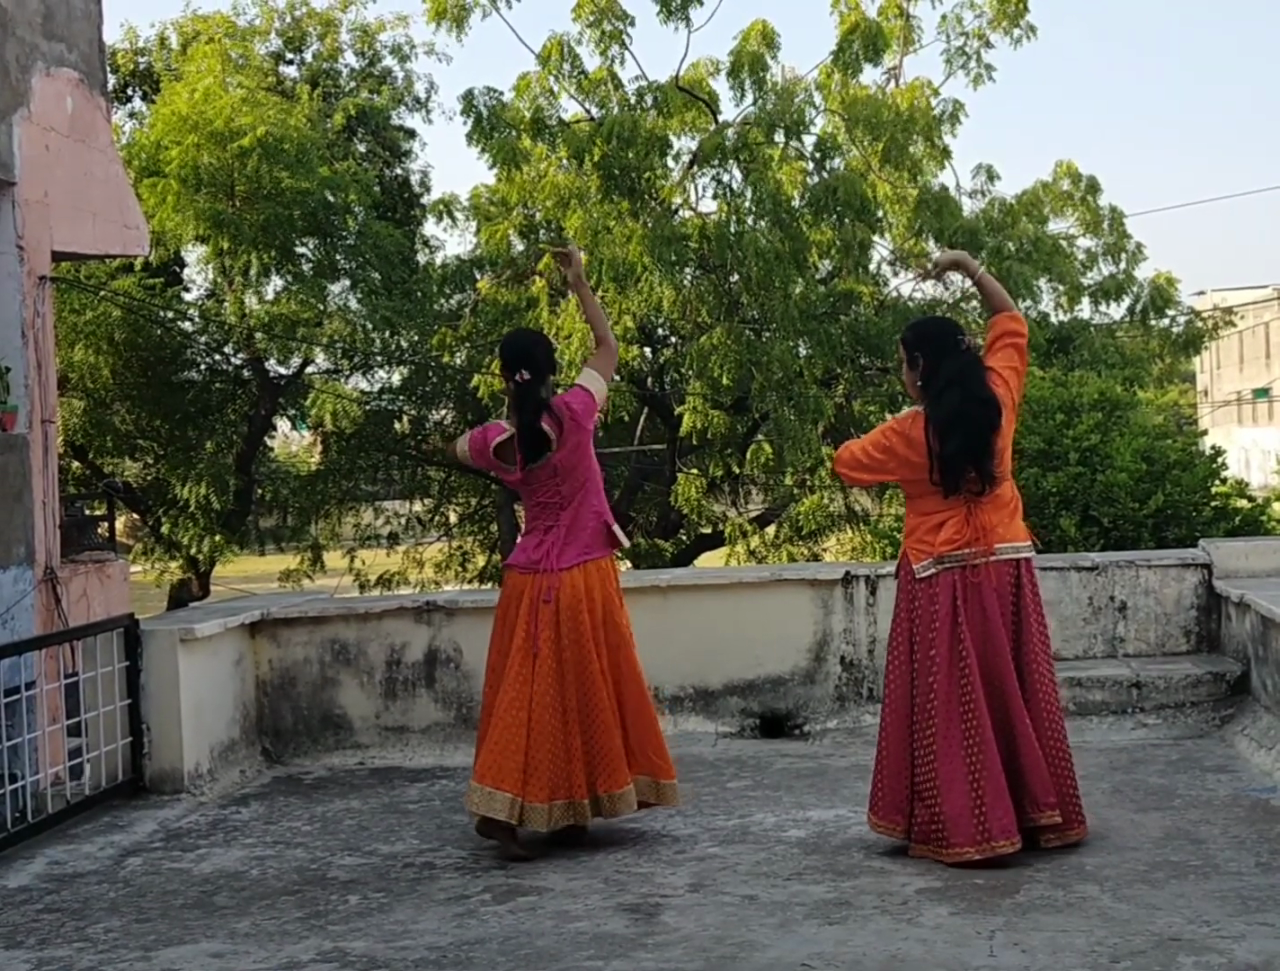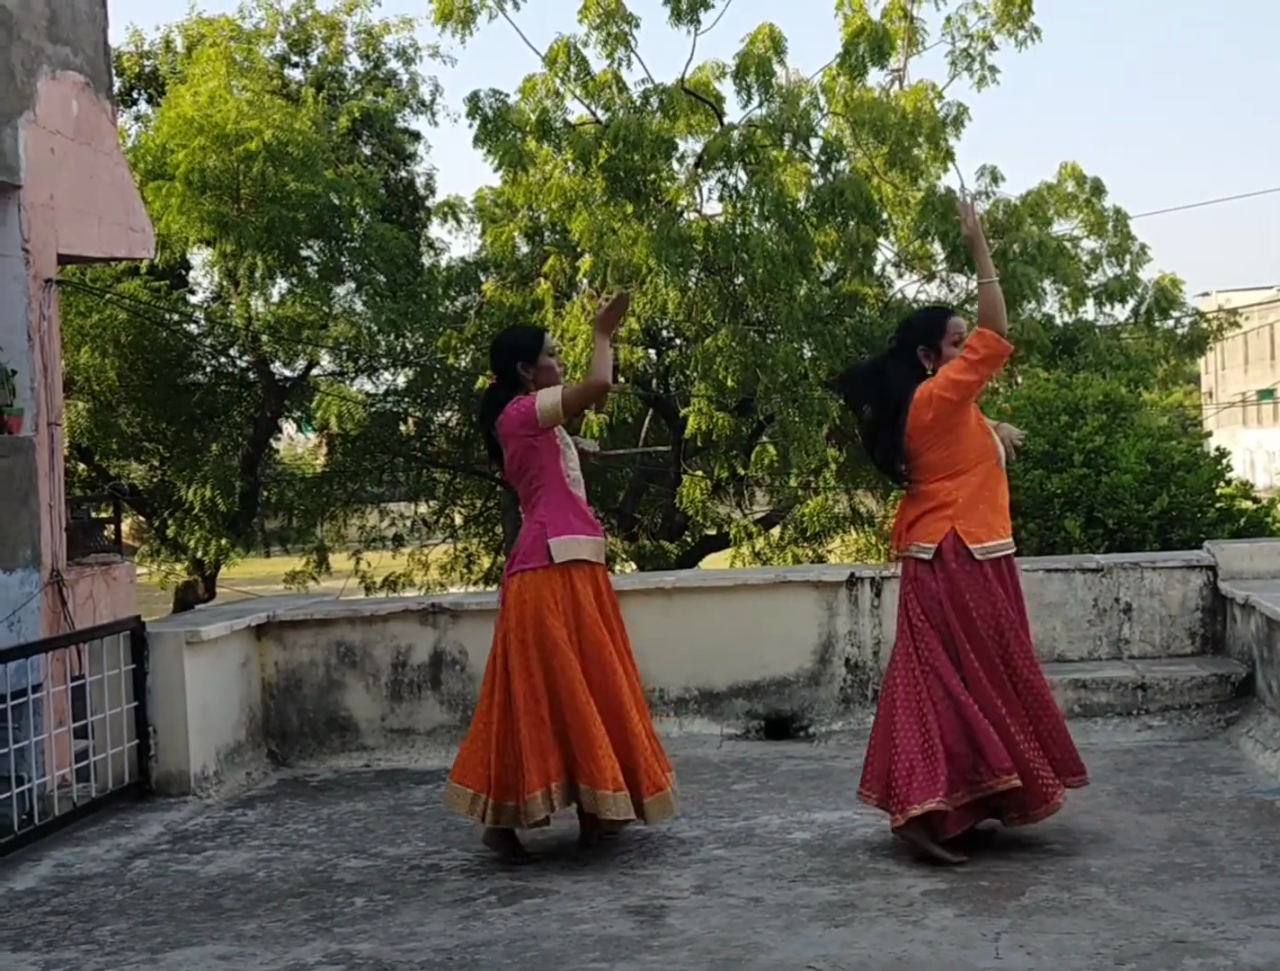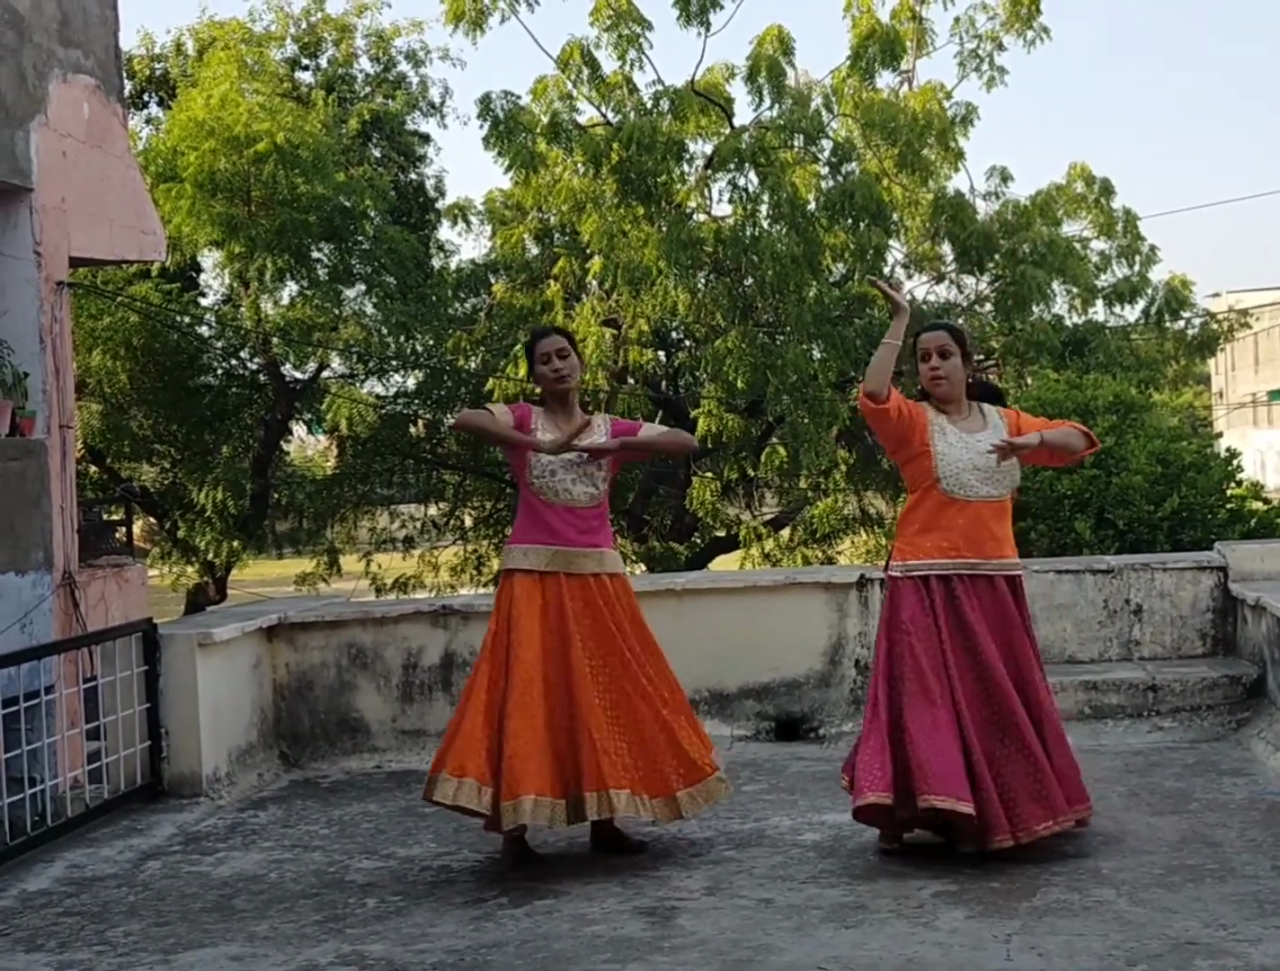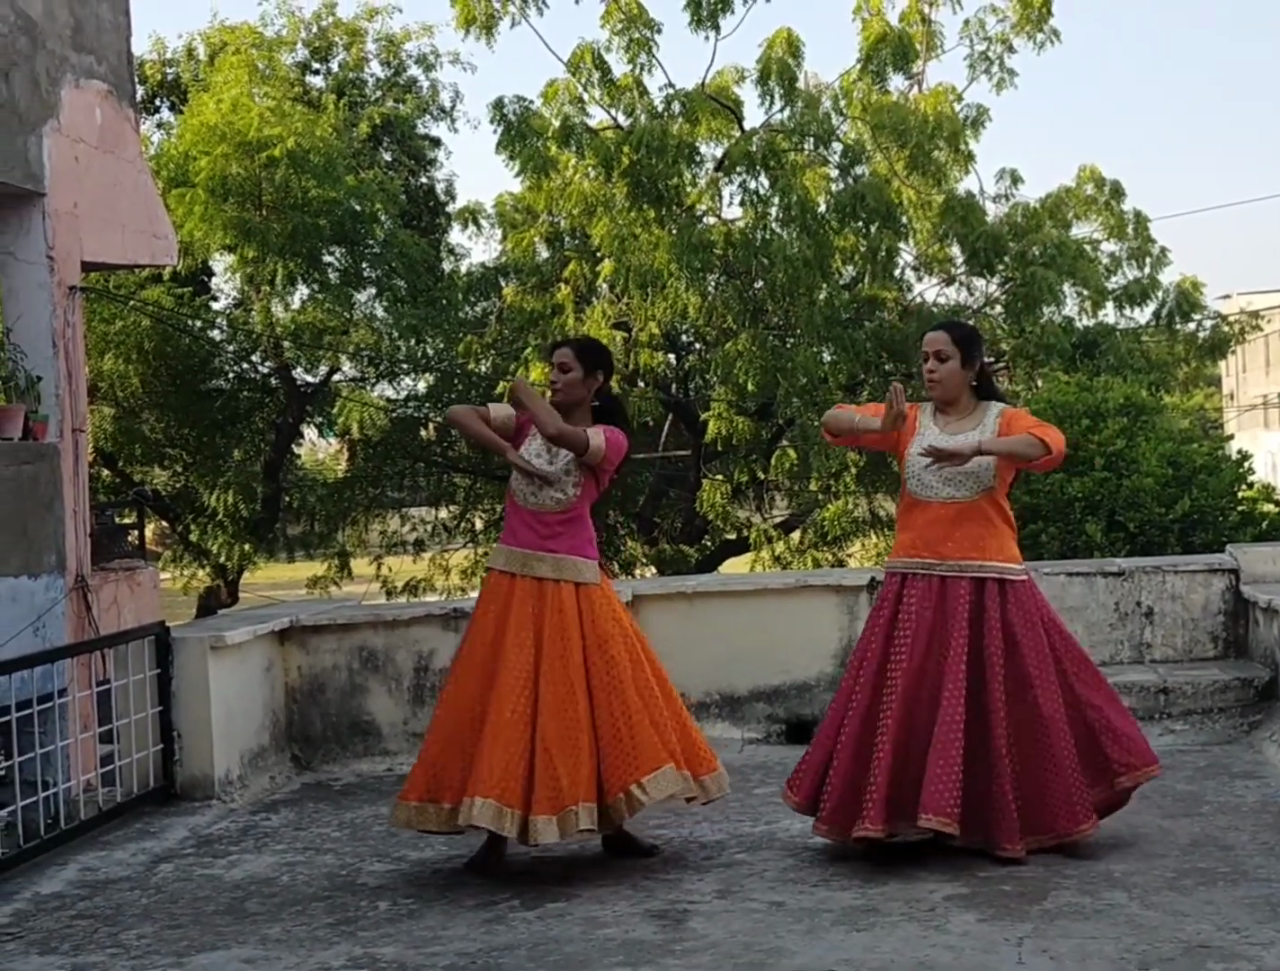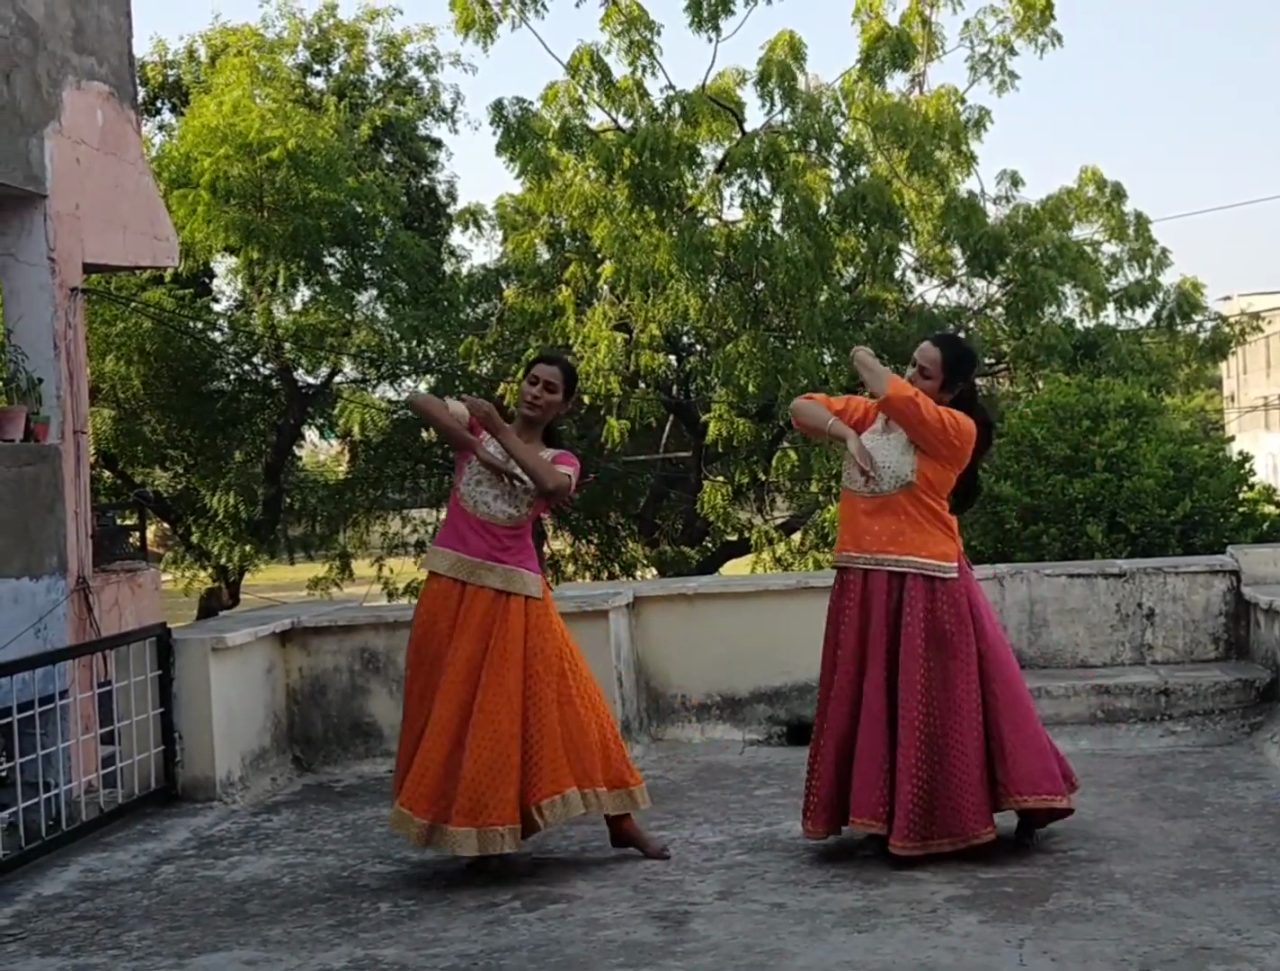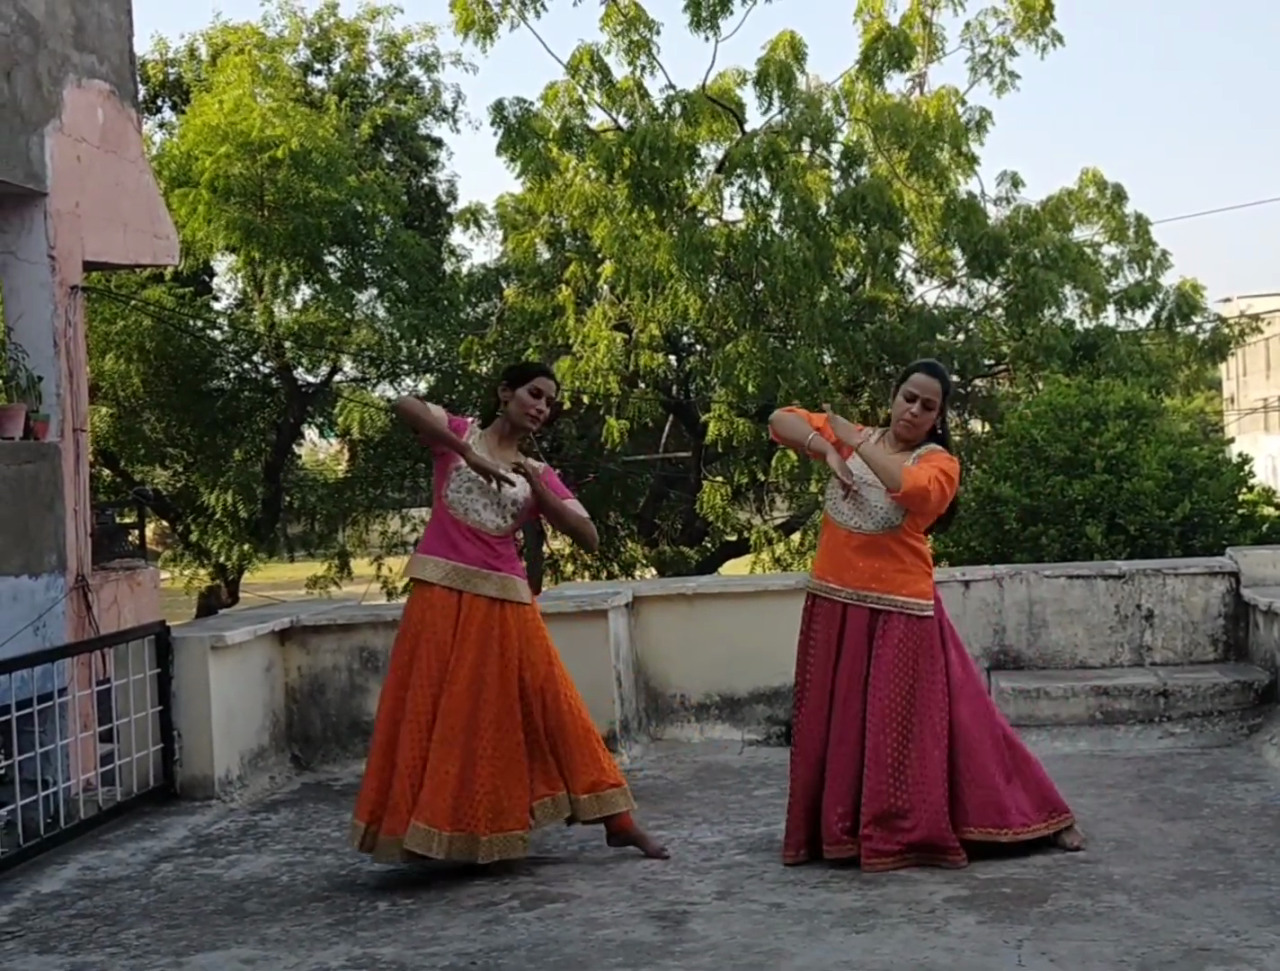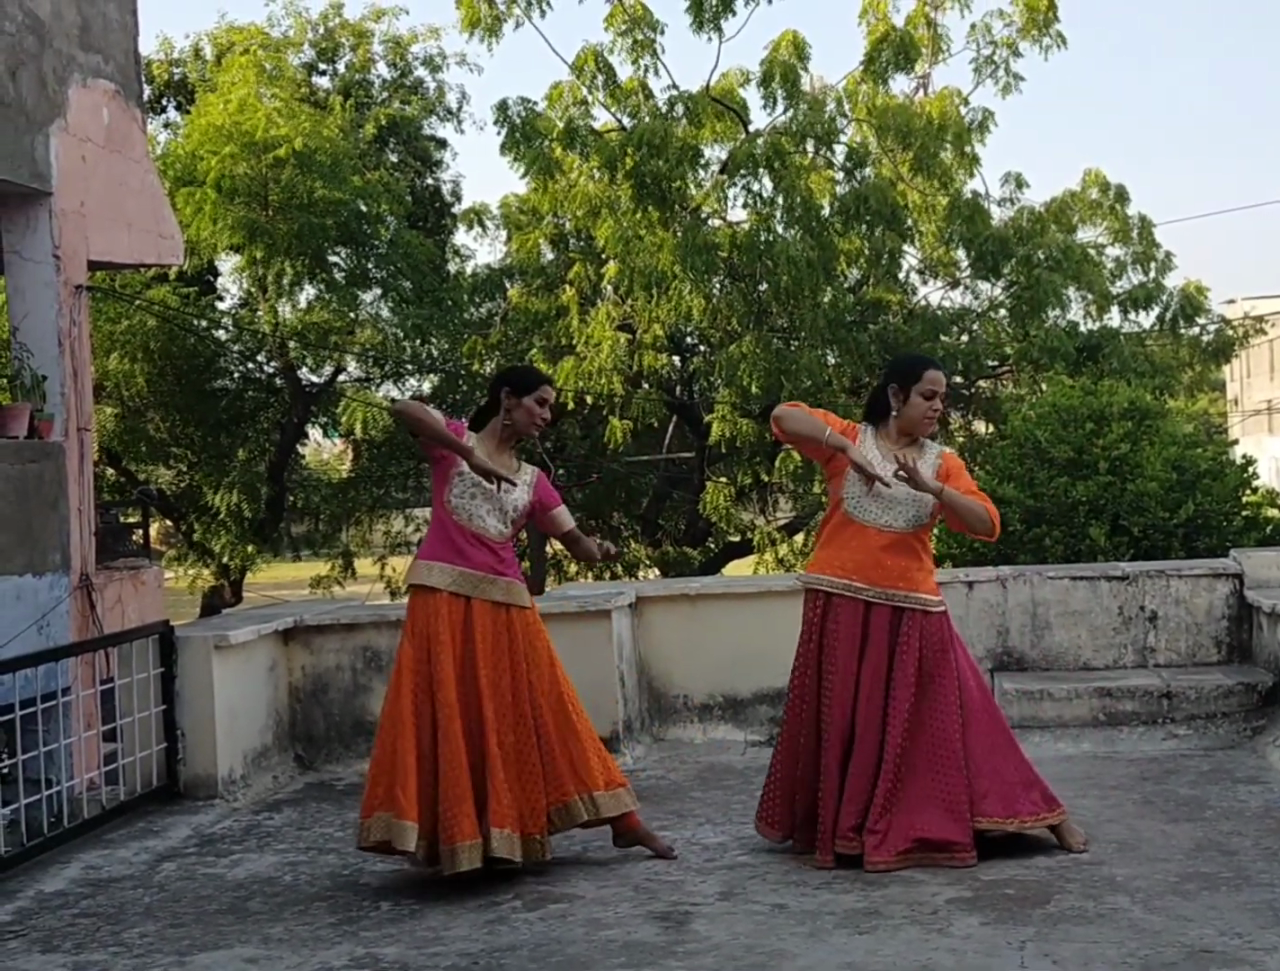
dt=0.4s
person 1, frame 1
left shoulder: (908, 432)
right shoulder: (996, 400)
left elbow: (845, 462)
right elbow: (1011, 323)
right wrist: (970, 267)
left hip: (940, 579)
right hip: (1004, 567)
left knee: (948, 701)
right knee: (1010, 692)
left ankle: (955, 827)
right ankle: (1028, 814)
person 1, frame 2
left shoulder: (901, 409)
right shoulder: (937, 398)
right elbow: (992, 338)
left wrist: (996, 431)
right wrist: (981, 254)
left hip: (938, 560)
right hip: (961, 559)
left knee: (938, 682)
right knee: (982, 679)
left ankle: (930, 806)
right ankle: (962, 804)
person 1, frame 3
left shoulder: (1004, 420)
right shoulder: (908, 425)
left elbow: (1081, 440)
right elbow: (873, 395)
left wrist: (1040, 439)
right wrist: (899, 322)
left hip: (995, 583)
right hip: (926, 583)
left knee: (1003, 695)
right knee: (925, 693)
left ankle: (1008, 809)
right ankle: (904, 807)
person 1, frame 4
left shoulder: (1004, 420)
right shoulder: (909, 421)
left elbow: (1050, 446)
right elbow: (832, 423)
left wrist: (973, 450)
right wrist: (882, 425)
left hip: (988, 583)
right hip: (917, 583)
left knee: (1009, 700)
right knee: (898, 696)
left ankle: (1018, 819)
right ankle: (890, 813)
person 1, frame 5
left shoulder: (955, 428)
right shoulder: (872, 414)
left elbow: (897, 396)
right elbow: (802, 408)
left wrist: (868, 364)
right wrist: (847, 432)
left hip: (926, 579)
right hip: (863, 579)
left knee: (942, 697)
right knee: (869, 697)
right ankle: (879, 811)
person 1, frame 6
left shoulder: (939, 463)
right shoulder: (852, 440)
left elbow: (910, 488)
right elbow: (781, 421)
left wrist: (857, 443)
right wrist: (827, 451)
left hip: (899, 611)
right hip: (834, 606)
left knee: (913, 724)
right knee: (838, 723)
right ankle: (844, 829)
person 1, frame 7
left shoulder: (943, 462)
right shoulder: (849, 437)
left elbow: (987, 523)
right elbow: (784, 417)
left wrist: (928, 486)
right wrist: (844, 447)
left hip: (910, 609)
right hip: (841, 602)
right knee: (840, 720)
right ankle: (838, 830)
person 2, frame 1
left shoulder: (493, 440)
right shoulder: (573, 411)
left elbow: (456, 449)
right elbow: (609, 349)
right wrist: (579, 282)
left hip: (531, 579)
right hip: (584, 576)
left knee: (529, 693)
right knee: (586, 690)
left ankle: (508, 811)
right ankle: (573, 811)
person 2, frame 2
left shoulder: (531, 425)
right shoulder: (523, 412)
left elbow: (570, 449)
right elbow: (597, 384)
left wrist: (572, 441)
right wrist: (603, 333)
left hip: (561, 571)
right hip: (554, 570)
left knee: (583, 693)
right knee: (558, 695)
left ankle: (592, 811)
right ankle: (499, 823)
person 2, frame 3
left shoulder: (613, 429)
right shoulder: (521, 421)
left elbow: (686, 443)
right elbow: (465, 420)
left wrist: (619, 444)
right wrist: (547, 444)
left hip: (598, 576)
right hip: (533, 575)
left knee: (607, 694)
right knee: (525, 692)
left ankle: (602, 820)
right ankle: (513, 825)
person 2, frame 4
left shoulder: (609, 440)
right shoulder: (526, 422)
left elbow: (562, 435)
right elbow: (457, 414)
left wrist: (528, 397)
right wrist: (510, 453)
left hip: (572, 583)
right hip: (511, 578)
left knee: (600, 697)
right knee: (499, 700)
left ankle: (613, 825)
right ankle: (498, 827)
person 2, frame 5
left shoulder: (561, 461)
right shoulder: (478, 429)
left elbow: (551, 486)
right elbow: (419, 402)
left wrist: (498, 430)
right wrist: (478, 449)
left hip: (516, 594)
right hip: (453, 584)
left knee: (557, 703)
right knee: (459, 709)
left ankle: (621, 824)
right ankle: (478, 832)
person 2, frame 6
left shoulder: (541, 475)
right shoulder: (459, 433)
left elbow: (588, 537)
right elbow: (404, 405)
left wrist: (536, 486)
right wrist: (468, 454)
left hip: (504, 600)
right hip: (441, 591)
left knee: (549, 711)
right knee: (443, 716)
left ankle: (619, 823)
right ankle: (465, 838)
person 2, frame 7
left shoulder: (534, 479)
right shoulder: (453, 440)
left elbow: (575, 543)
right elbow: (403, 408)
left wrist: (597, 548)
right wrist: (467, 453)
left hip: (505, 604)
right hip: (443, 595)
left knee: (540, 718)
right knee: (447, 720)
left ankle: (625, 824)
right ankle: (456, 842)
